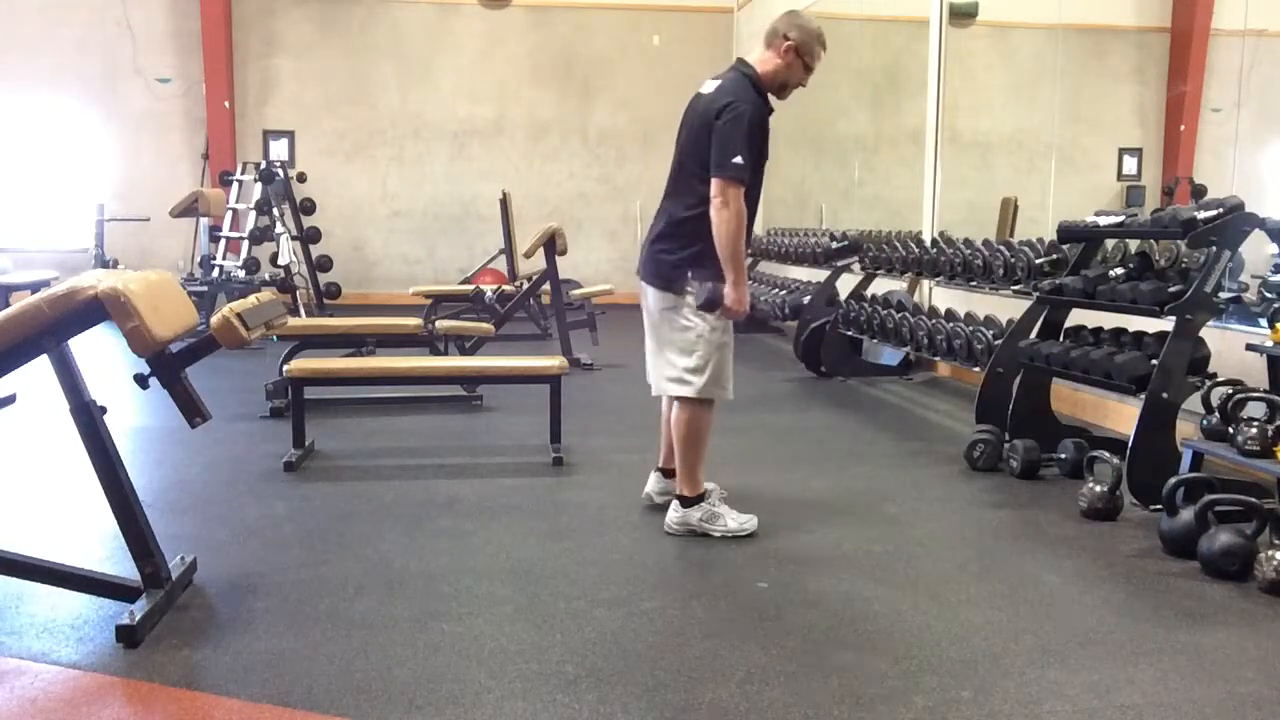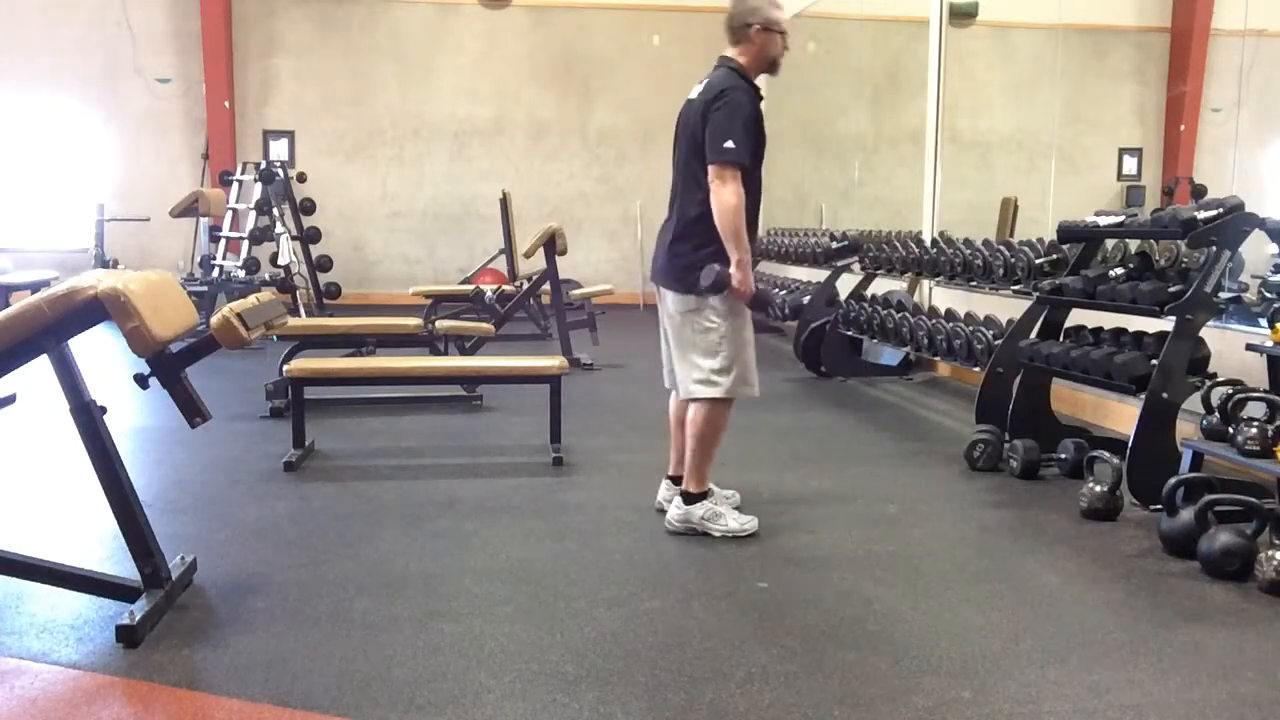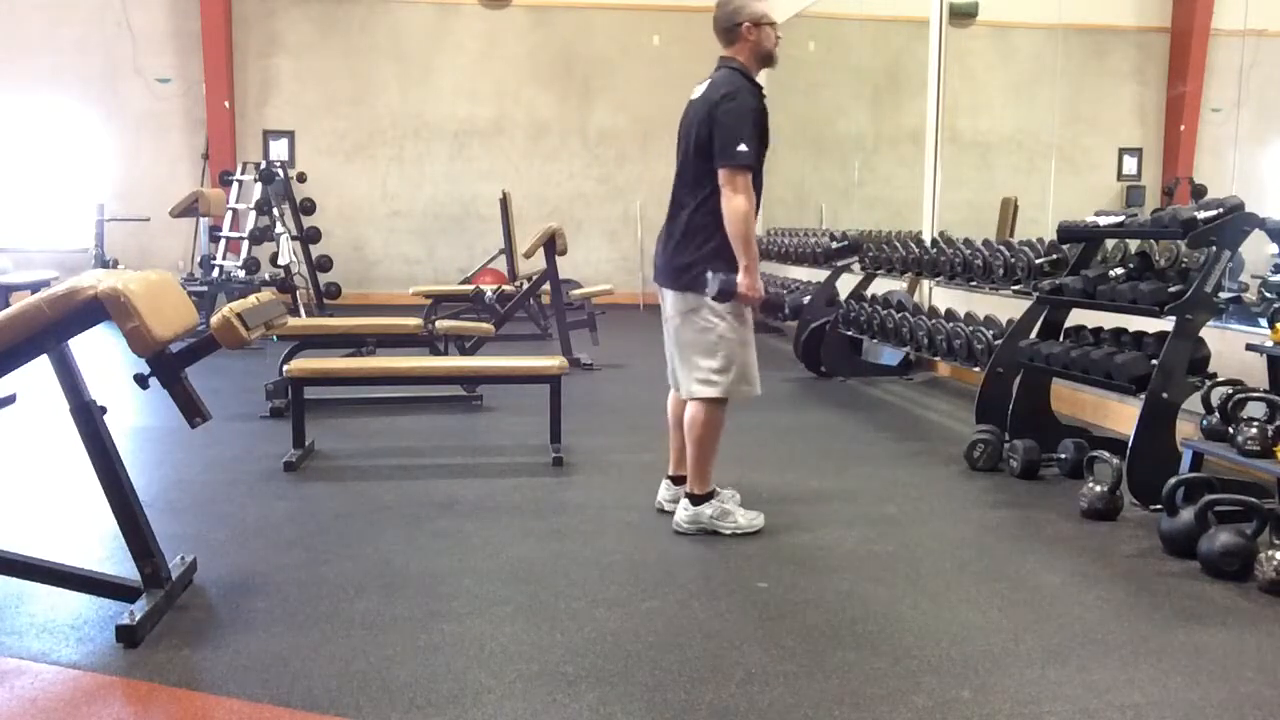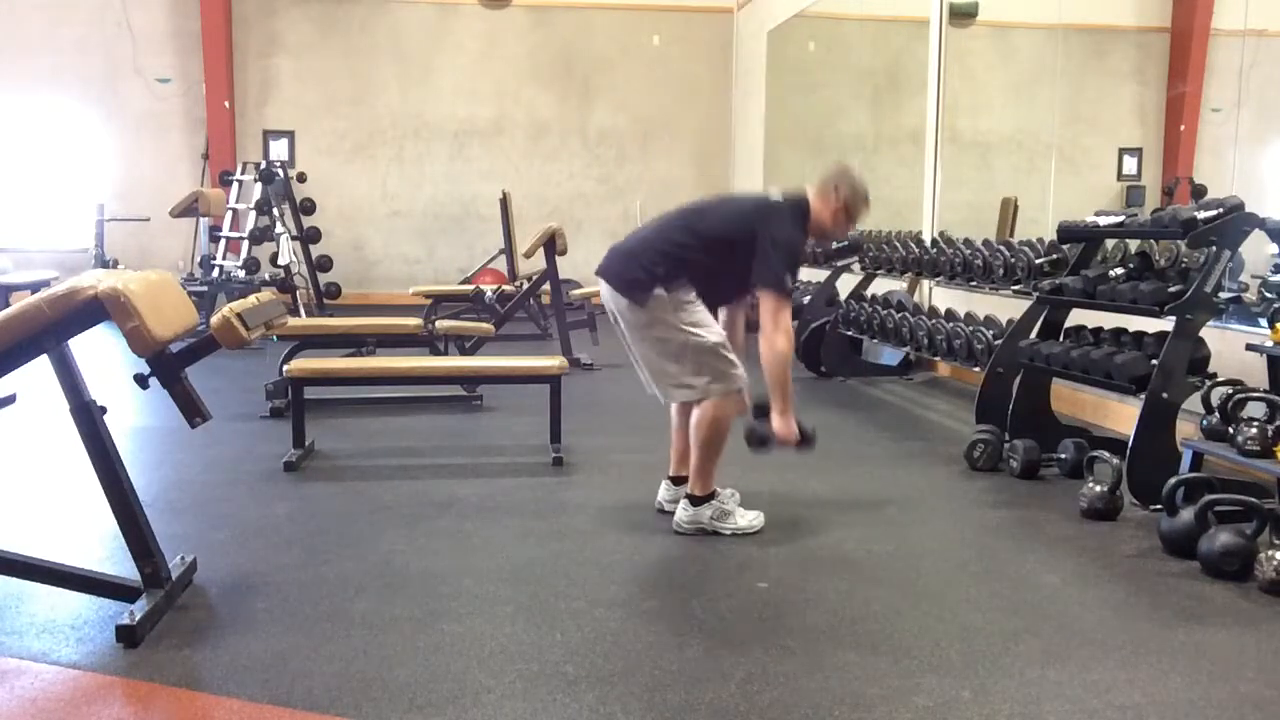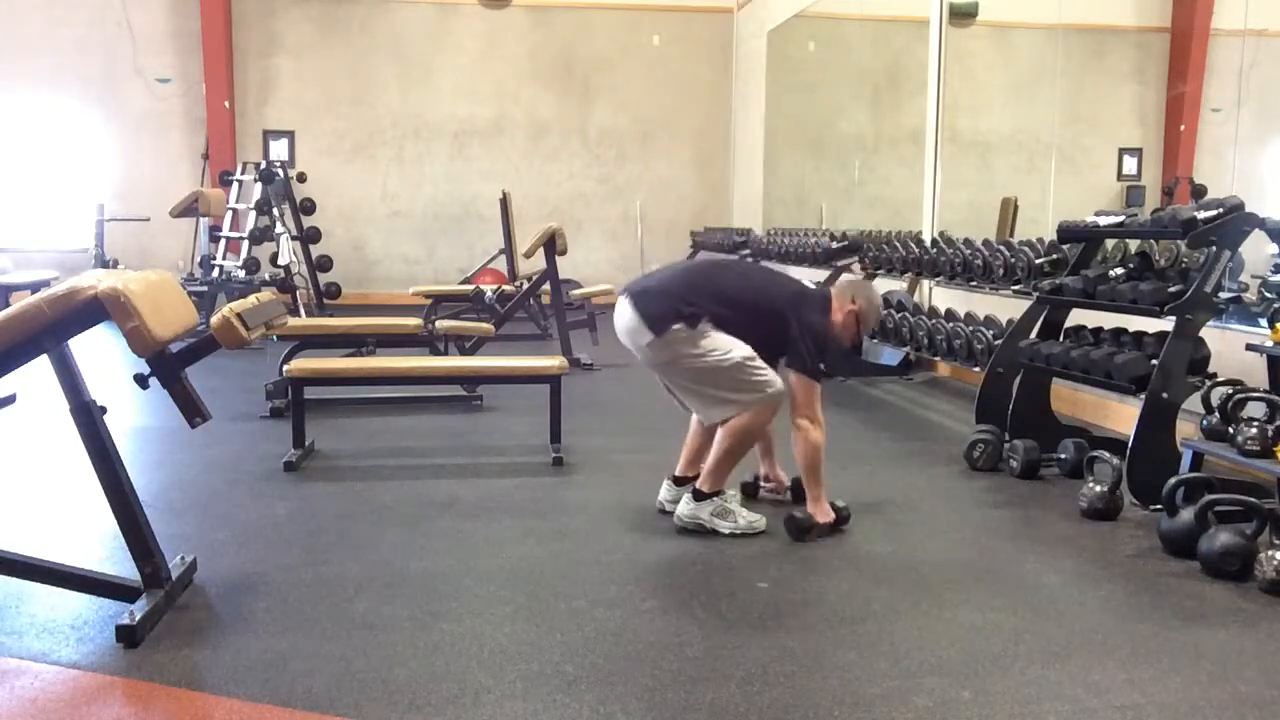
dt=0.5s
person 1, frame 1
left shoulder: (721, 87)
right shoulder: (744, 105)
right elbow: (724, 200)
right wrist: (735, 281)
left hip: (667, 257)
right hip: (691, 268)
left knee: (681, 380)
right knee: (697, 386)
left ankle: (667, 475)
right ankle: (689, 503)
person 1, frame 2
left shoulder: (709, 88)
right shoulder: (735, 95)
right elbow: (724, 184)
right wrist: (740, 262)
left hip: (678, 261)
right hip: (706, 268)
left knee: (691, 382)
right knee: (718, 386)
left ankle: (678, 482)
right ankle: (693, 500)
person 1, frame 3
left shoulder: (711, 89)
right shoulder: (740, 95)
right elbow: (734, 191)
right wrist: (749, 270)
left hip: (680, 261)
right hip: (705, 269)
left knee: (690, 376)
right knee: (715, 383)
left ankle: (678, 482)
right ankle: (698, 502)
person 1, frame 4
left shoulder: (771, 213)
right shoulder: (784, 229)
left elbow: (733, 304)
right elbow: (775, 330)
left wrist: (733, 376)
right wrist: (782, 414)
left hip: (627, 275)
right hip: (647, 284)
left knee: (697, 379)
right knee: (718, 387)
left ankle: (677, 484)
right ankle: (699, 505)
person 1, frame 5
right shoulder: (811, 320)
left elbow: (749, 394)
right elbow: (806, 420)
left wrist: (769, 465)
right wrist: (817, 501)
left hip: (636, 307)
right hip: (659, 317)
left knee: (721, 393)
right knee: (764, 397)
left ankle: (680, 484)
right ankle: (703, 501)
